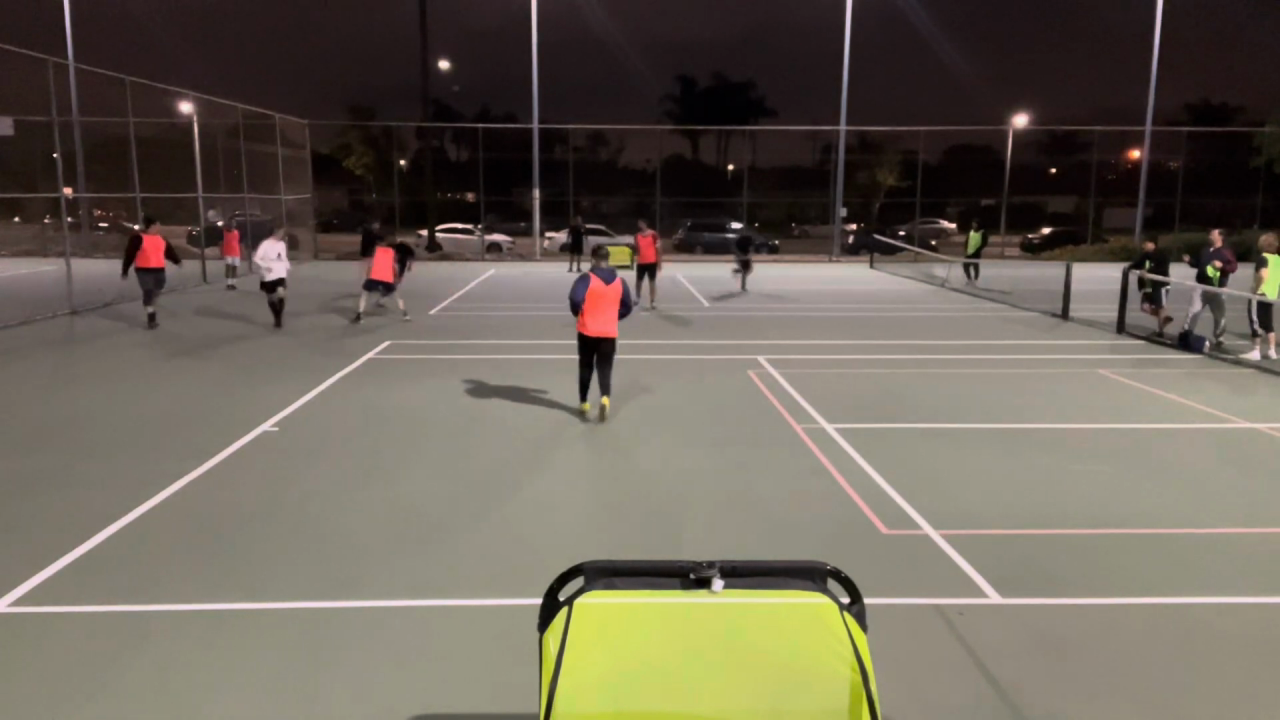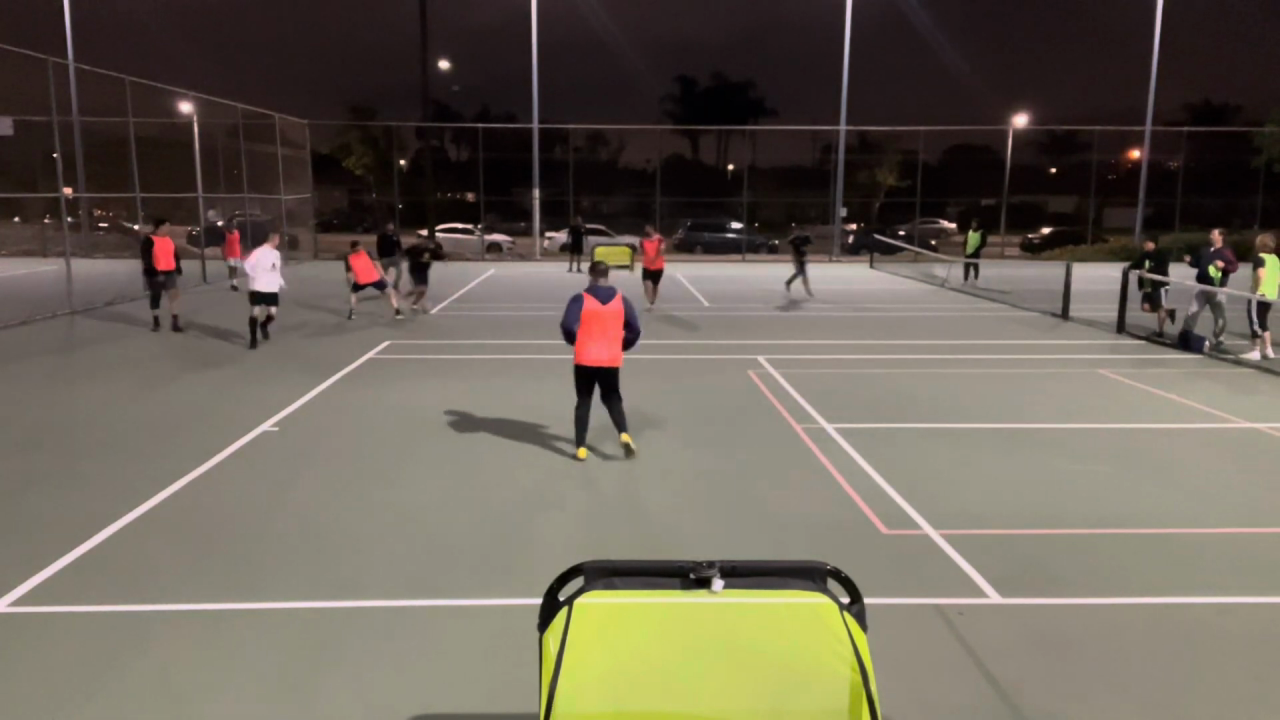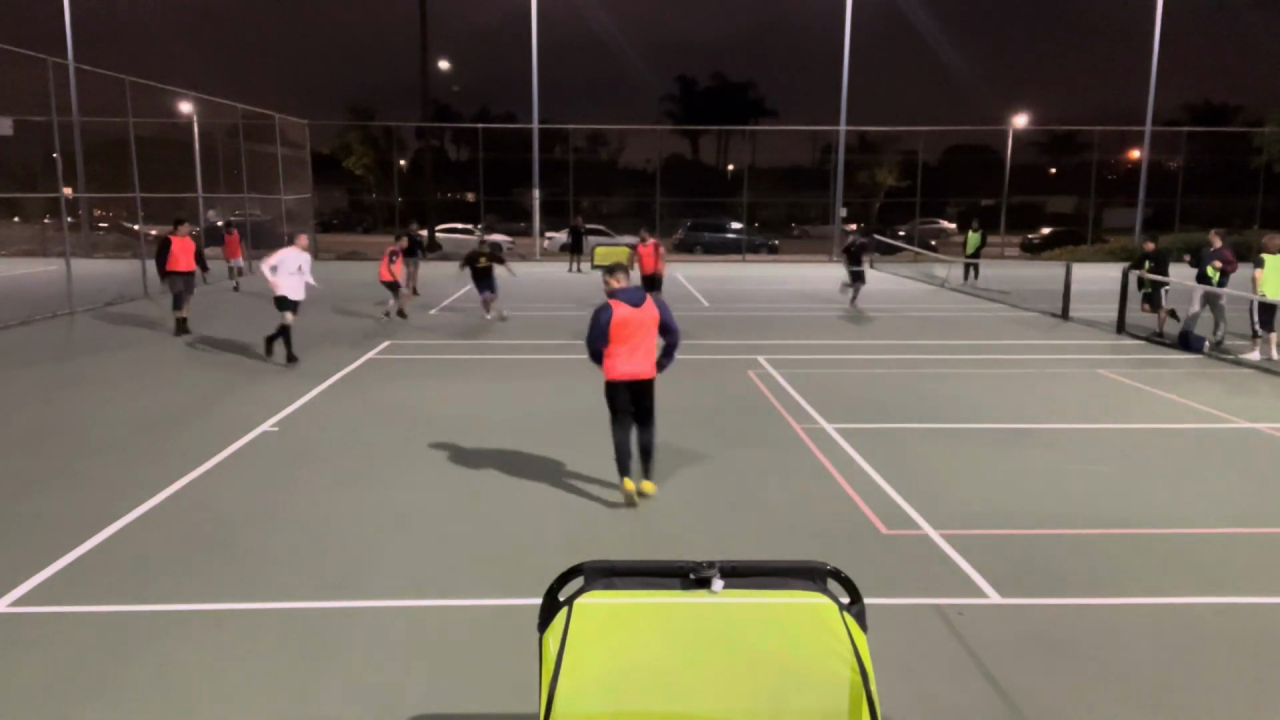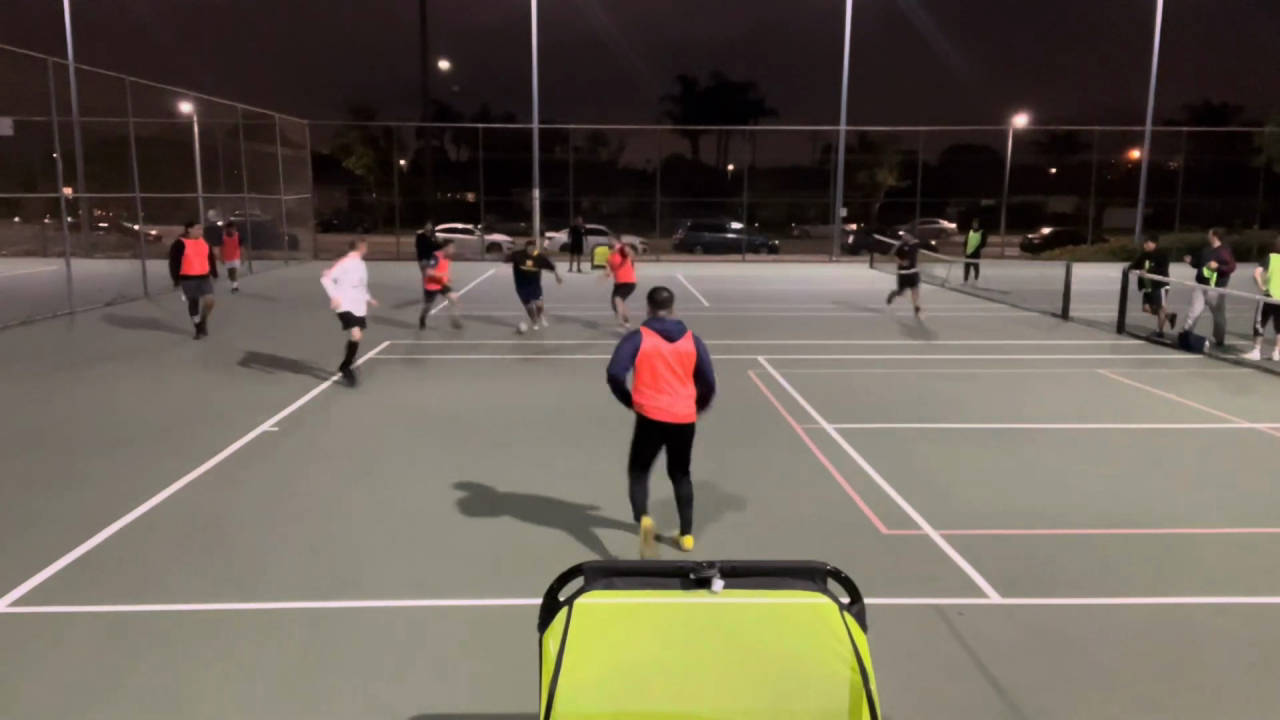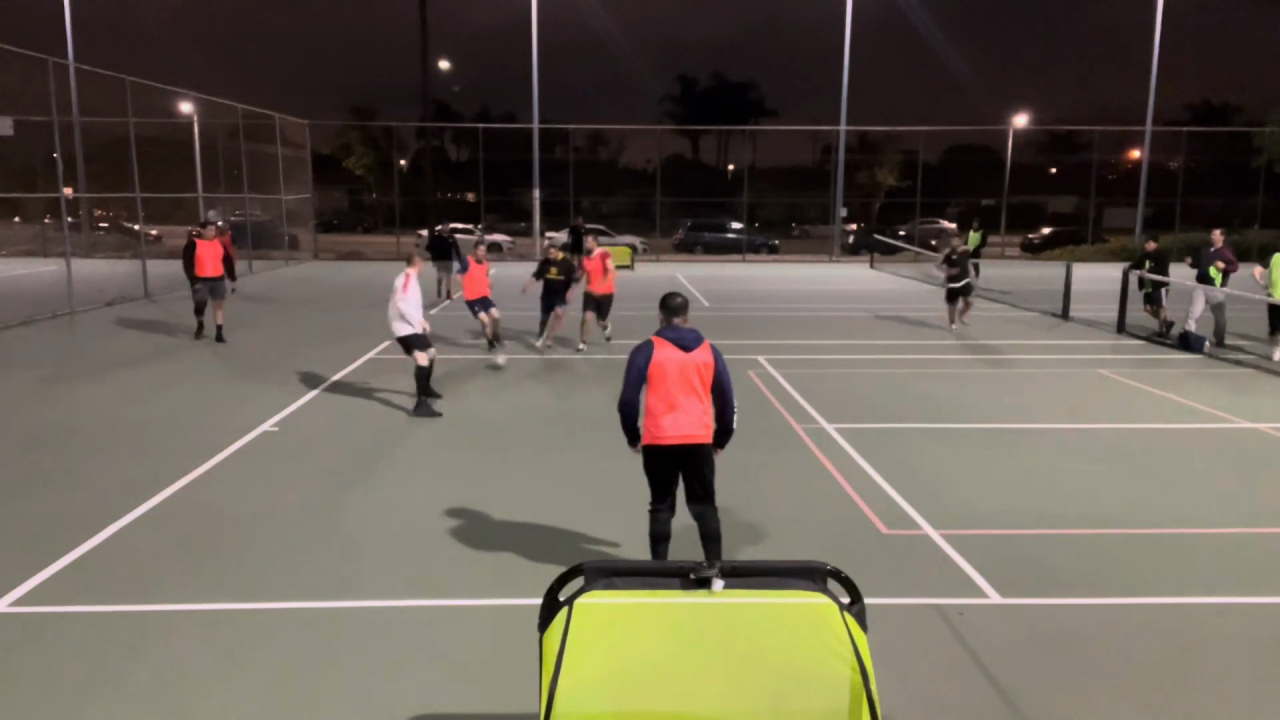
dt=0.5s
person 1, frame 1
left shoulder: (586, 279)
right shoulder: (619, 282)
left elbow: (575, 299)
right elbow: (627, 307)
left wrist: (577, 313)
left hip: (587, 331)
right hip: (609, 333)
left knee: (586, 367)
right knee: (604, 368)
left ankle: (584, 403)
right ankle: (605, 398)
person 1, frame 2
left shoulder: (580, 300)
right shoulder: (622, 301)
left elbow: (567, 327)
right elbow: (635, 332)
left wrist: (574, 343)
right wrist: (621, 347)
left hip: (584, 360)
right hip: (611, 361)
left knee: (583, 402)
right knee: (613, 400)
left ankle: (581, 448)
right ankle: (624, 436)
person 1, frame 3
left shoulder: (606, 310)
right shoulder: (654, 304)
left elbow: (594, 347)
right elbow: (672, 335)
left wrist: (605, 362)
right wrist: (660, 364)
left hip: (618, 377)
right hip: (646, 375)
left knee: (621, 429)
right knee: (645, 426)
left ankle: (627, 482)
right ankle: (647, 481)
person 1, frame 4
left shoulder: (636, 339)
right shoulder: (692, 341)
left elbow: (614, 375)
right elbow: (708, 383)
left wrist: (628, 399)
right wrist: (697, 408)
left hip: (650, 418)
right hip: (684, 419)
left knee: (638, 473)
right knee: (681, 476)
left ankle: (645, 521)
right ankle: (686, 535)
person 1, frame 5
left shoulder: (646, 351)
right shoulder: (709, 352)
left elbow: (627, 401)
right elbow: (726, 401)
left wrist: (633, 437)
right wrist: (721, 438)
left hip: (659, 440)
right hip: (699, 440)
left knee: (661, 508)
right knee: (704, 505)
right ankle: (714, 567)
